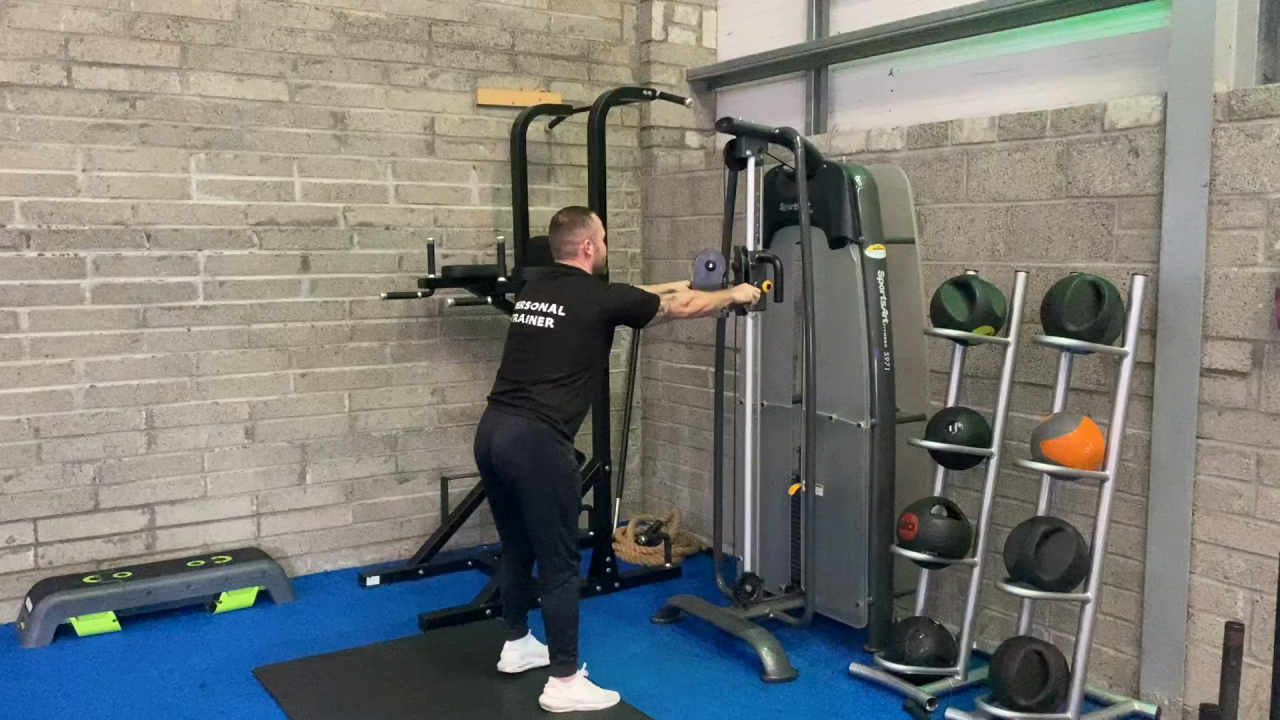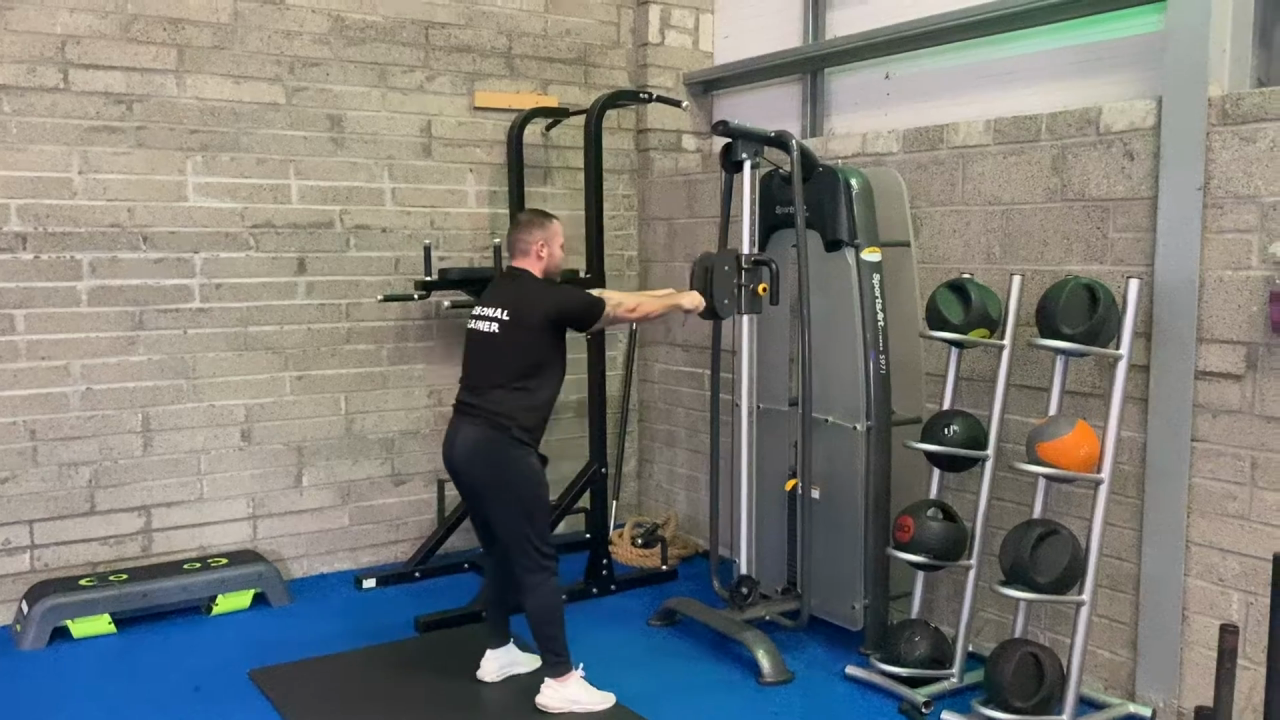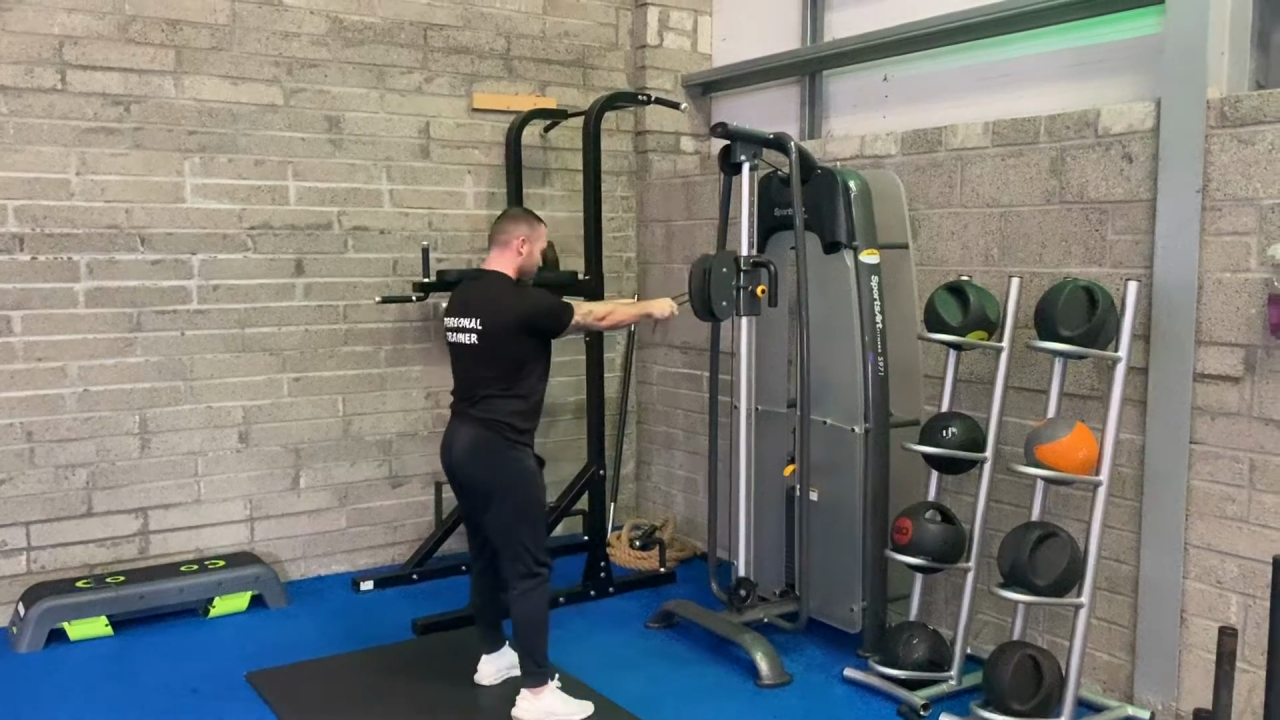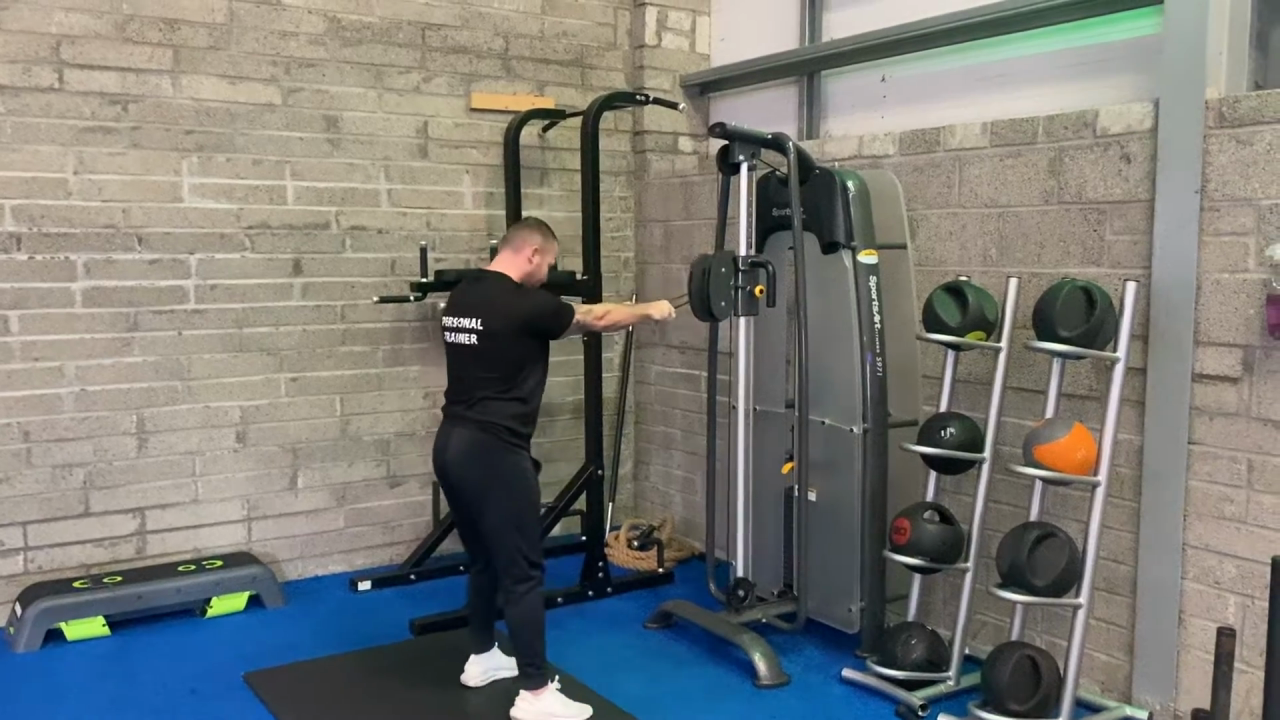
dt=0.4s
person 1, frame 1
left shoulder: (536, 287)
right shoulder: (598, 298)
right elbow: (681, 307)
left wrist: (685, 281)
right wrist: (734, 294)
left hip: (493, 431)
right hip: (537, 442)
left knee: (518, 546)
right knee: (559, 561)
left ankle: (516, 644)
right ankle: (565, 681)
person 1, frame 2
left shoulder: (498, 292)
right shoulder: (547, 299)
left elbow: (597, 300)
right elbow: (626, 312)
left wrist: (661, 291)
right wrist: (680, 302)
left hip: (462, 440)
right hip: (501, 448)
left knee: (502, 552)
right knee: (537, 563)
left ankle: (498, 652)
right ankle: (561, 681)
person 1, frame 3
left shoulder: (463, 297)
right shoulder: (521, 302)
right elbow: (595, 319)
left wrist: (628, 304)
right wrist: (650, 309)
left hip: (459, 442)
right hip: (499, 450)
left knee: (487, 556)
right knee: (528, 569)
left ankle: (494, 657)
person 1, frame 4
left shoulder: (463, 296)
right shoulder: (522, 304)
right elbow: (594, 320)
right wrist: (649, 311)
left hip: (453, 445)
right hip: (493, 453)
left knee: (485, 559)
right knee: (523, 574)
left ankle: (482, 658)
